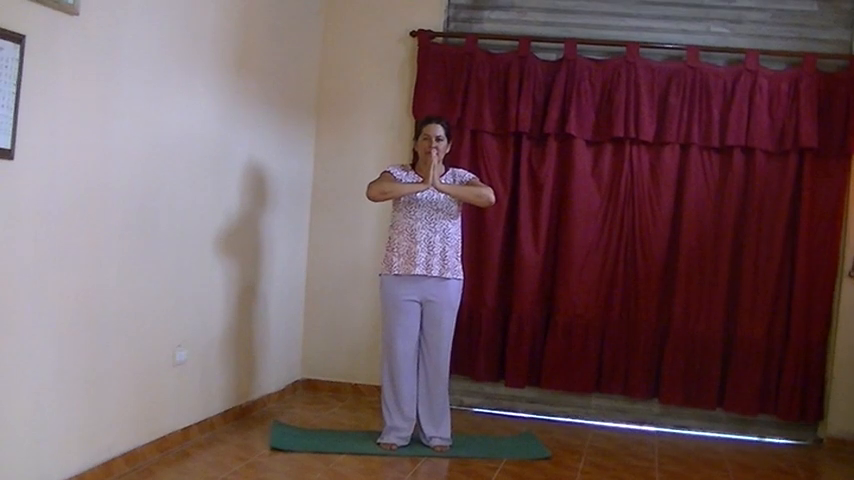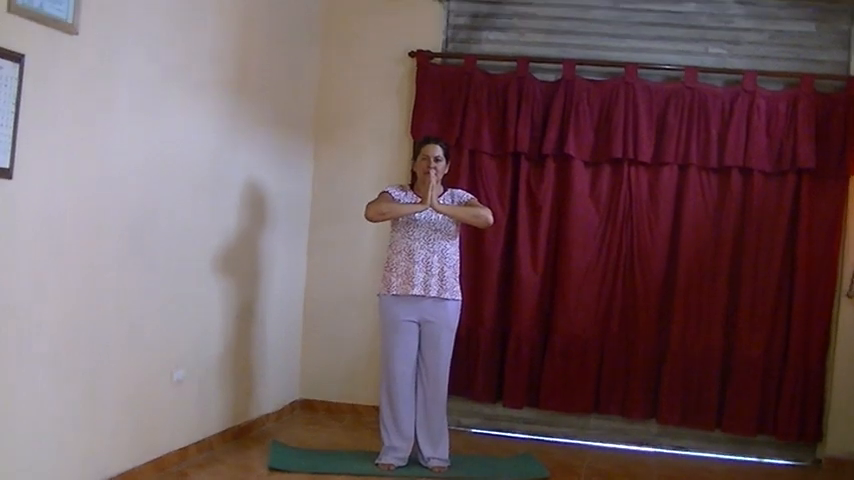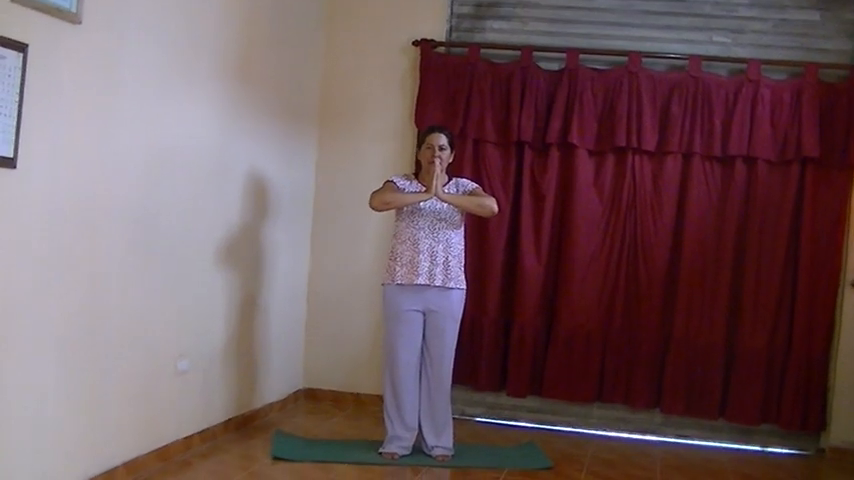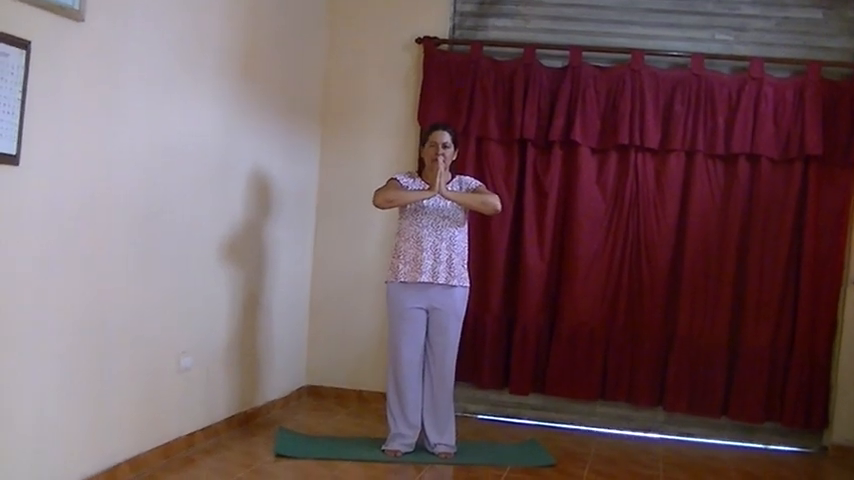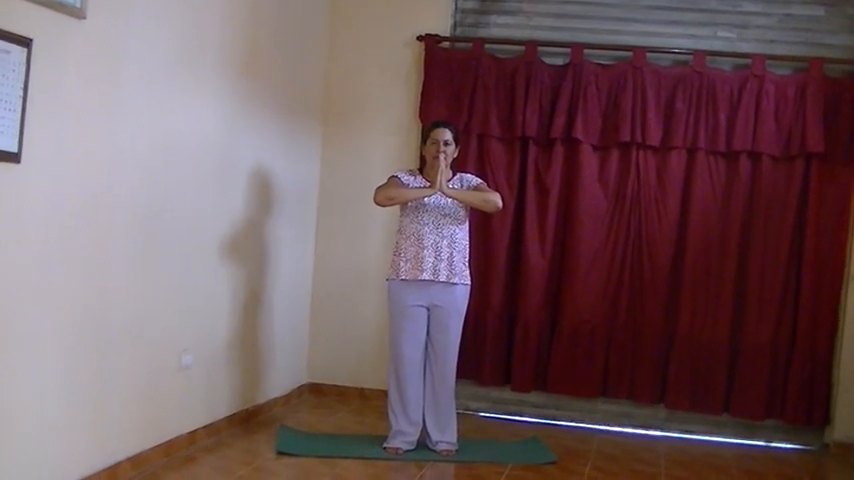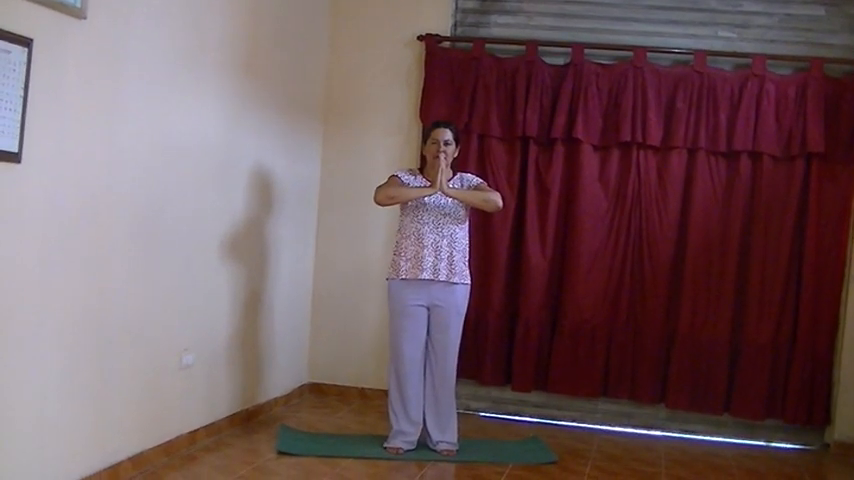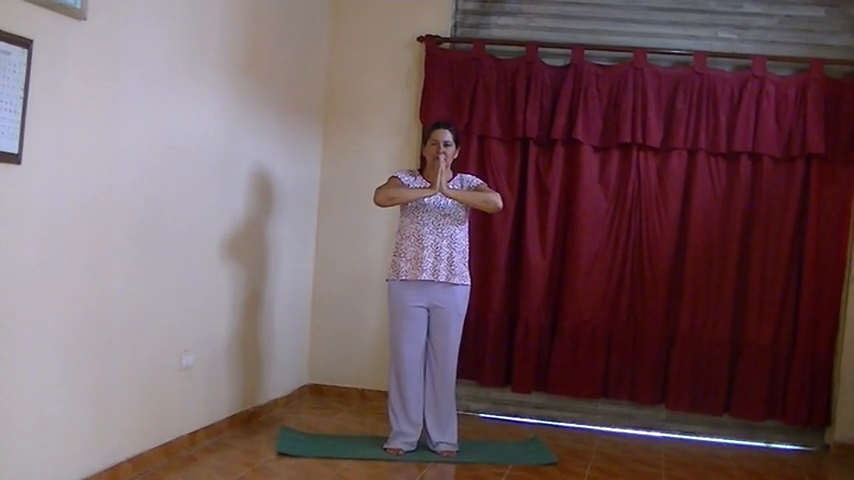
dt=0.5s
person 1, frame 1
left shoulder: (459, 178)
right shoulder: (398, 174)
left elbow: (488, 198)
right elbow: (373, 192)
left wrist: (440, 185)
right wrist: (422, 184)
left hip: (445, 281)
right hip: (400, 277)
left knee: (437, 356)
right knee: (399, 353)
left ankle: (436, 431)
right ankle: (396, 430)
person 1, frame 2
left shoulder: (458, 198)
right shoulder: (396, 194)
left elbow: (486, 218)
right elbow: (372, 212)
left wrist: (438, 205)
right wrist: (421, 204)
left hip: (443, 300)
right hip: (398, 297)
left knee: (435, 375)
right knee: (397, 373)
left ankle: (434, 451)
right ankle: (394, 450)
person 1, frame 3
left shoulder: (463, 187)
right shoulder: (401, 183)
left elbow: (491, 207)
right elbow: (376, 201)
left wrist: (443, 194)
right wrist: (425, 193)
left hip: (447, 290)
right hip: (402, 287)
left knee: (439, 365)
right knee: (401, 363)
left ankle: (438, 441)
right ankle: (398, 439)
person 1, frame 4
left shoulder: (466, 185)
right shoulder: (404, 181)
left elbow: (495, 205)
right elbow: (380, 199)
left wrist: (446, 192)
right wrist: (429, 191)
left hip: (451, 288)
right hip: (406, 284)
left knee: (442, 363)
right knee: (404, 360)
left ankle: (441, 438)
right ankle: (401, 436)
person 1, frame 5
left shoulder: (467, 182)
right shoulder: (405, 179)
left elbow: (496, 202)
right elbow: (381, 196)
left wrist: (448, 190)
right wrist: (430, 189)
left hip: (452, 285)
right hip: (407, 282)
left knee: (444, 360)
right knee: (405, 358)
left ankle: (442, 435)
right ankle: (402, 433)
person 1, frame 6
left shoulder: (467, 183)
right shoulder: (405, 178)
left elbow: (496, 202)
right elbow: (381, 196)
left wrist: (448, 190)
right wrist: (430, 188)
left hip: (452, 285)
right hip: (407, 282)
left knee: (444, 360)
right knee: (405, 357)
left ankle: (443, 435)
right ankle: (403, 434)
person 1, frame 7
left shoulder: (467, 183)
right shoulder: (406, 179)
left elbow: (496, 203)
right elbow: (381, 197)
left wrist: (448, 190)
right wrist: (429, 189)
left hip: (452, 286)
right hip: (407, 283)
left knee: (444, 361)
right knee: (406, 359)
left ankle: (443, 437)
right ankle: (402, 435)
